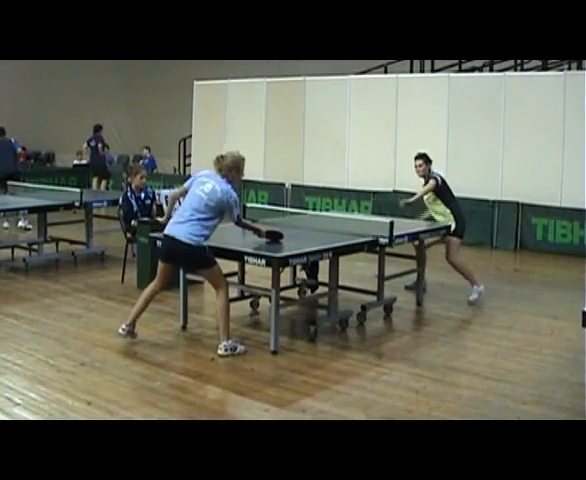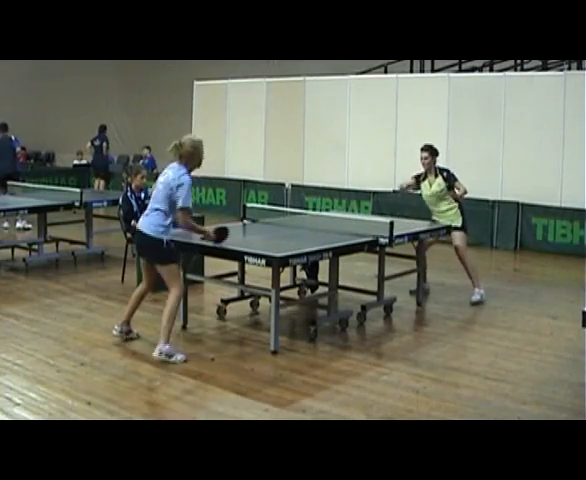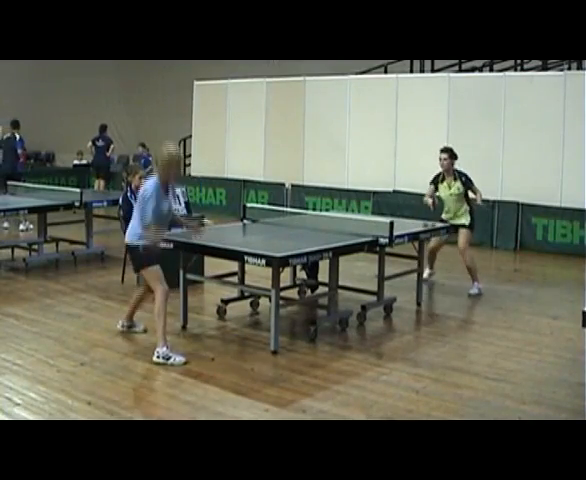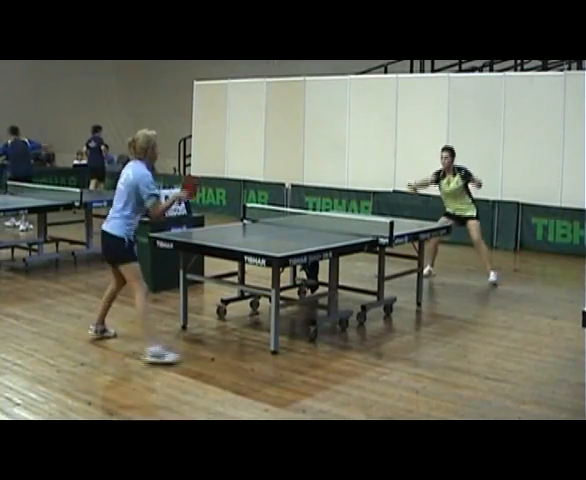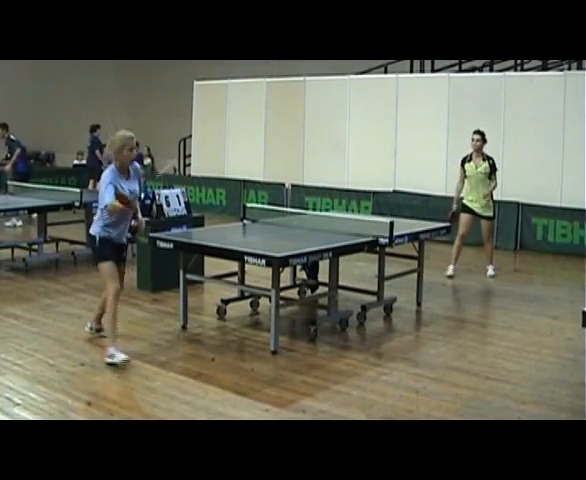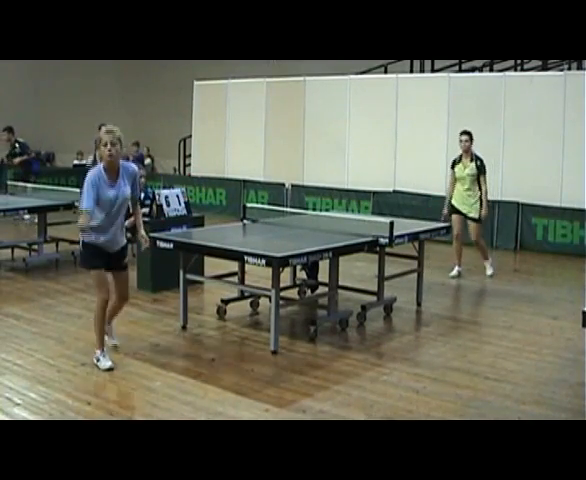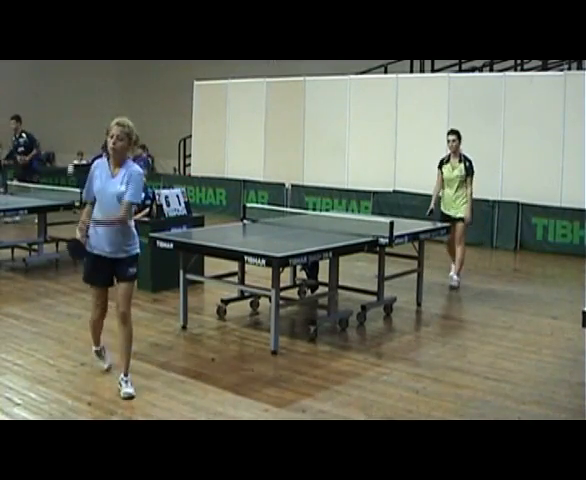
dt=0.5s
person 1, frame 1
left shoulder: (202, 175)
right shoulder: (229, 194)
left elbow: (175, 195)
right elbow: (239, 222)
left wrist: (167, 217)
right wrist: (257, 229)
left hip: (170, 237)
right hip: (192, 245)
left knee: (158, 283)
right knee: (221, 287)
left ankle: (128, 325)
right ankle: (225, 343)
person 1, frame 2
left shoulder: (171, 168)
right shoulder: (184, 179)
right elbow: (183, 221)
right wrist: (205, 232)
left hip: (143, 230)
right hip: (156, 236)
left knee: (147, 283)
right knee: (176, 289)
left ankle: (123, 326)
right ankle: (163, 346)
person 1, frame 3
left shoulder: (164, 184)
right shoulder: (151, 188)
right elbow: (147, 228)
left wrist: (183, 222)
right wrist: (161, 234)
left hip: (142, 241)
right hip: (139, 244)
left knee: (150, 285)
right knee: (161, 291)
left ankle: (127, 322)
right ankle: (162, 350)
person 1, frame 4
left shoulder: (130, 167)
right shoulder: (143, 174)
right elbow: (156, 212)
right wrist: (177, 197)
left hip: (110, 232)
right hip: (120, 236)
left knee: (119, 282)
right knee: (140, 289)
left ankle: (98, 326)
right ankle: (152, 348)
person 1, frame 5
left shoulder: (135, 169)
right shoulder: (108, 176)
right elbow: (110, 206)
left wrist: (139, 215)
right wrist: (118, 207)
left hip: (120, 238)
right hip: (102, 236)
left knee: (116, 286)
right knee: (114, 289)
left ankle: (95, 324)
right ankle: (112, 348)
person 1, frame 6
left shoulder: (131, 171)
right shoulder: (94, 176)
left elbow: (134, 204)
right elbow: (86, 214)
left wrist: (140, 229)
right wrist: (83, 225)
left hip: (117, 242)
right hip: (93, 242)
left knee: (122, 296)
right knee: (103, 296)
left ankle: (107, 324)
right ankle: (99, 352)
person 1, frame 7
left shoulder: (134, 173)
right shoulder: (97, 166)
left elbow: (124, 215)
right elbow: (90, 205)
left wrist: (98, 221)
right wrist: (81, 229)
left hip: (125, 251)
right hip: (97, 250)
left knee: (124, 314)
right knee: (98, 314)
left ankle: (125, 376)
right ankle: (99, 347)
person 2, frame 1
left shoulder: (434, 176)
right shoulder: (428, 182)
left elbow: (430, 187)
left wrist: (411, 200)
left hip: (454, 221)
right hip: (443, 223)
left knee: (452, 258)
left ankle: (477, 286)
person 2, frame 2
left shoulder: (445, 173)
right shoulder: (420, 178)
left elbow: (464, 190)
right elbow: (404, 186)
left wrist: (455, 196)
right wrist: (406, 186)
left hip: (455, 218)
right hip: (437, 220)
left knee: (461, 253)
left ankle: (478, 290)
right ankle: (423, 284)
person 2, frame 3
left shoulder: (463, 177)
right shoulder: (437, 179)
left elbow: (477, 192)
right elbow: (427, 198)
left wrist: (479, 200)
right wrist: (429, 202)
left hip: (465, 217)
right hip: (447, 217)
left knee: (463, 248)
right knee: (432, 248)
left ankle: (476, 284)
right ankle: (430, 270)
person 2, frame 4
left shoulder: (462, 171)
right shoulder: (438, 174)
left elbow: (478, 183)
right elbow: (426, 181)
left wrist: (477, 183)
right wrist: (415, 185)
left hip: (469, 210)
right hip: (451, 212)
left knee: (477, 240)
right knee: (434, 237)
left ankle: (492, 272)
right ankle: (430, 267)
person 2, frame 5
left shoulder: (490, 161)
right shoulder: (465, 160)
left elbow: (494, 182)
right elbow: (460, 182)
left wrist: (489, 191)
right wrist: (455, 201)
left hip: (485, 204)
right hip: (468, 202)
left knee: (487, 237)
right knee: (461, 234)
left ankle: (490, 266)
right ankle: (452, 266)
person 2, frame 6
left shoulder: (478, 161)
right shoulder: (455, 162)
left elbow: (483, 185)
right elbow: (452, 185)
left wrist: (485, 206)
right wrist: (446, 205)
left hip: (474, 204)
right hip: (457, 203)
left knee: (475, 238)
right knee: (456, 235)
left ankle: (487, 261)
right ankle: (458, 267)
person 2, frame 7
left shoulder: (467, 162)
right shoulder: (442, 162)
left elbow: (469, 188)
right elbow: (438, 185)
left wrist: (469, 210)
right wrist: (433, 203)
left hip: (462, 207)
right hip: (446, 206)
left knee: (459, 241)
right knee: (448, 240)
left ankle: (456, 276)
right ankle: (454, 263)
